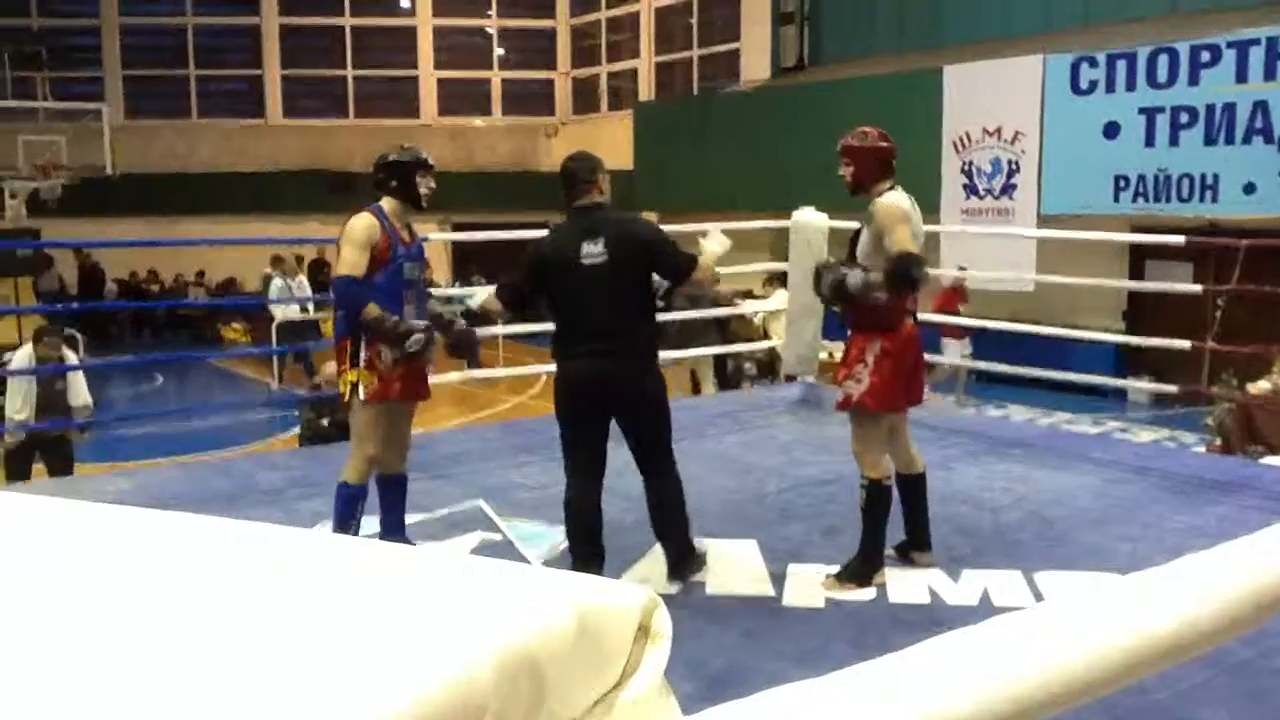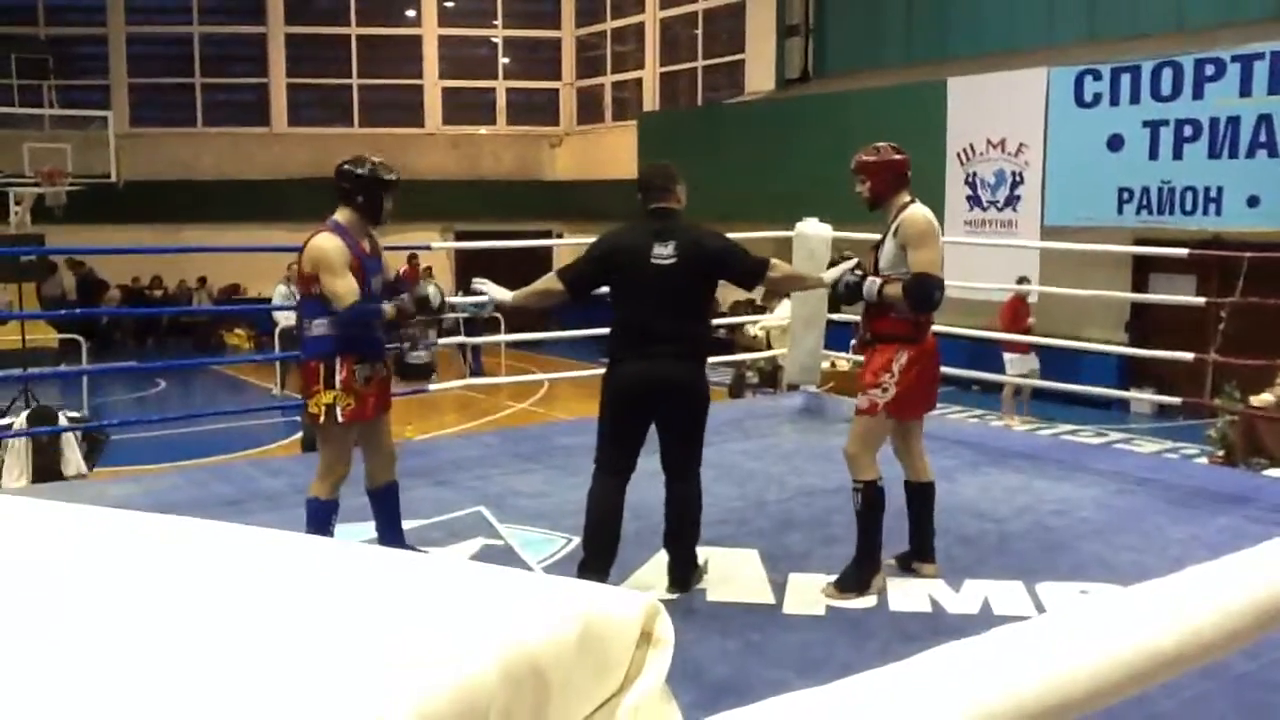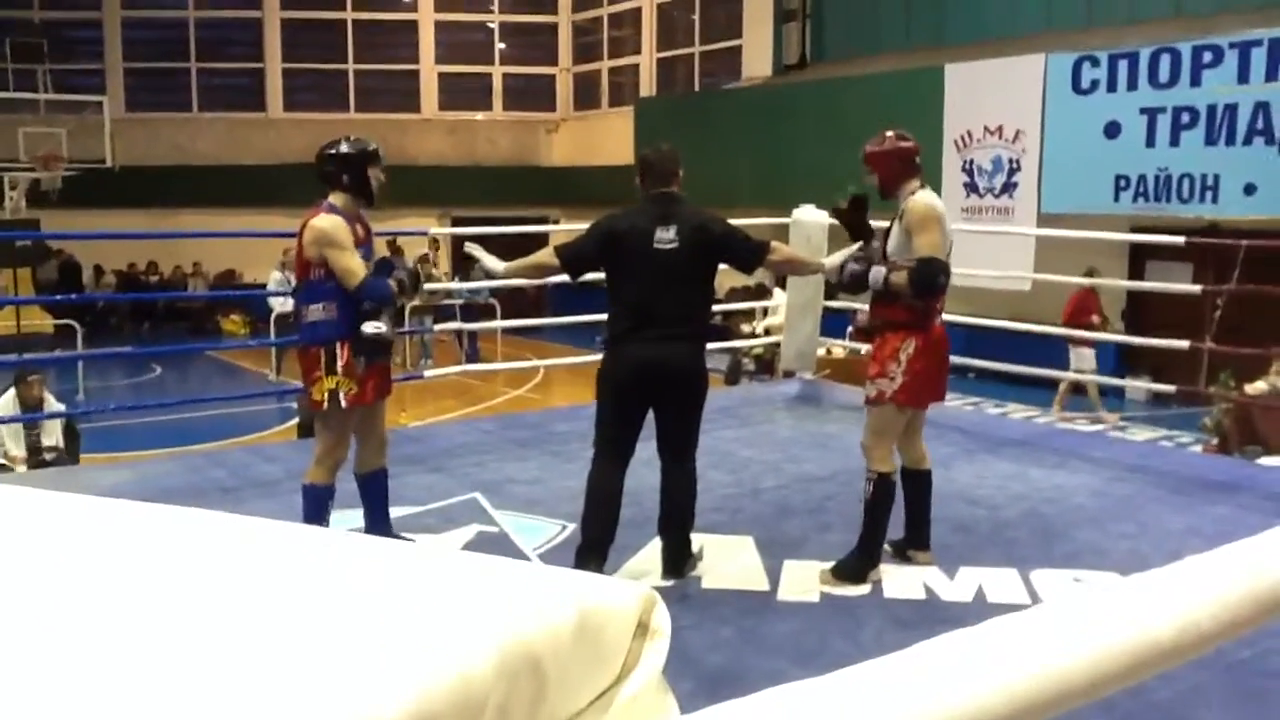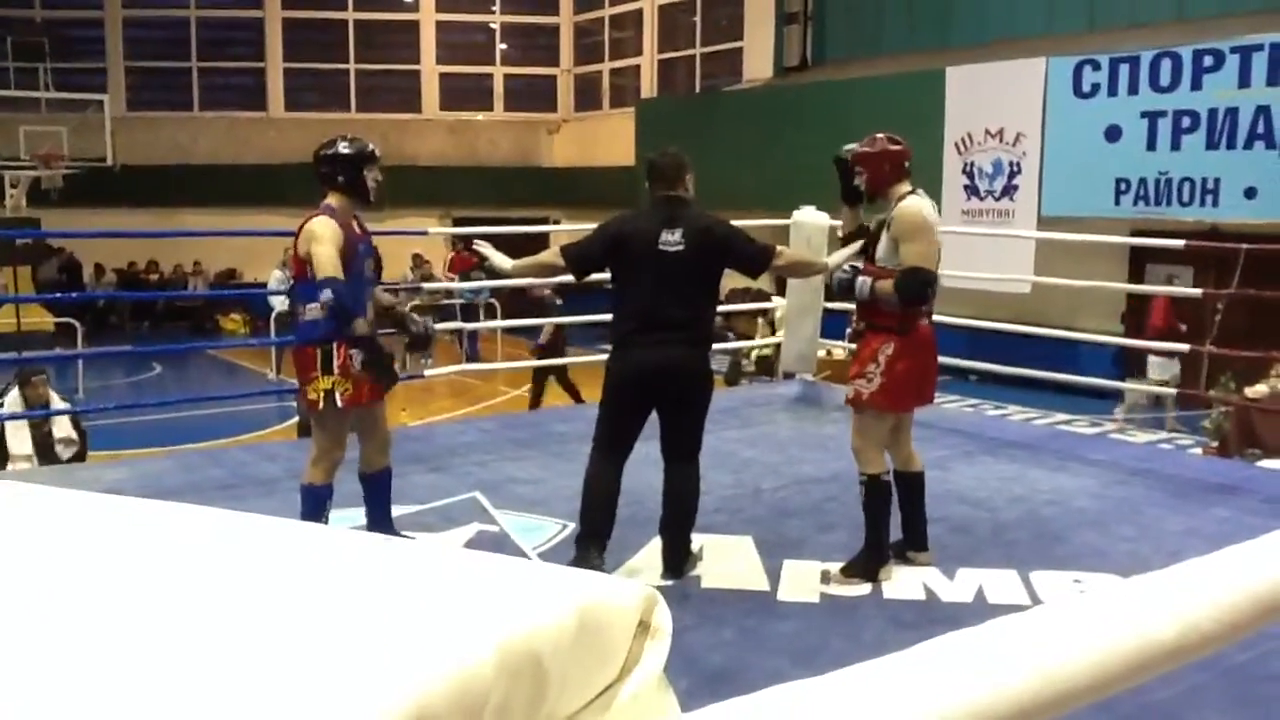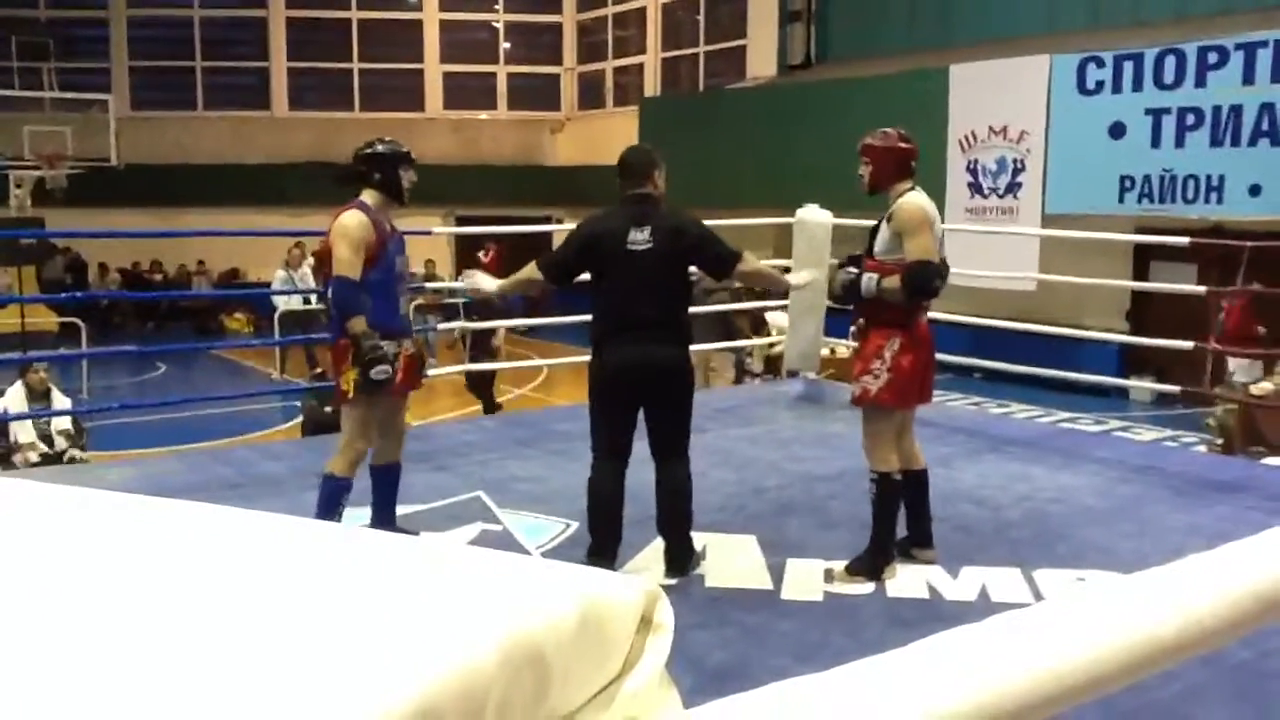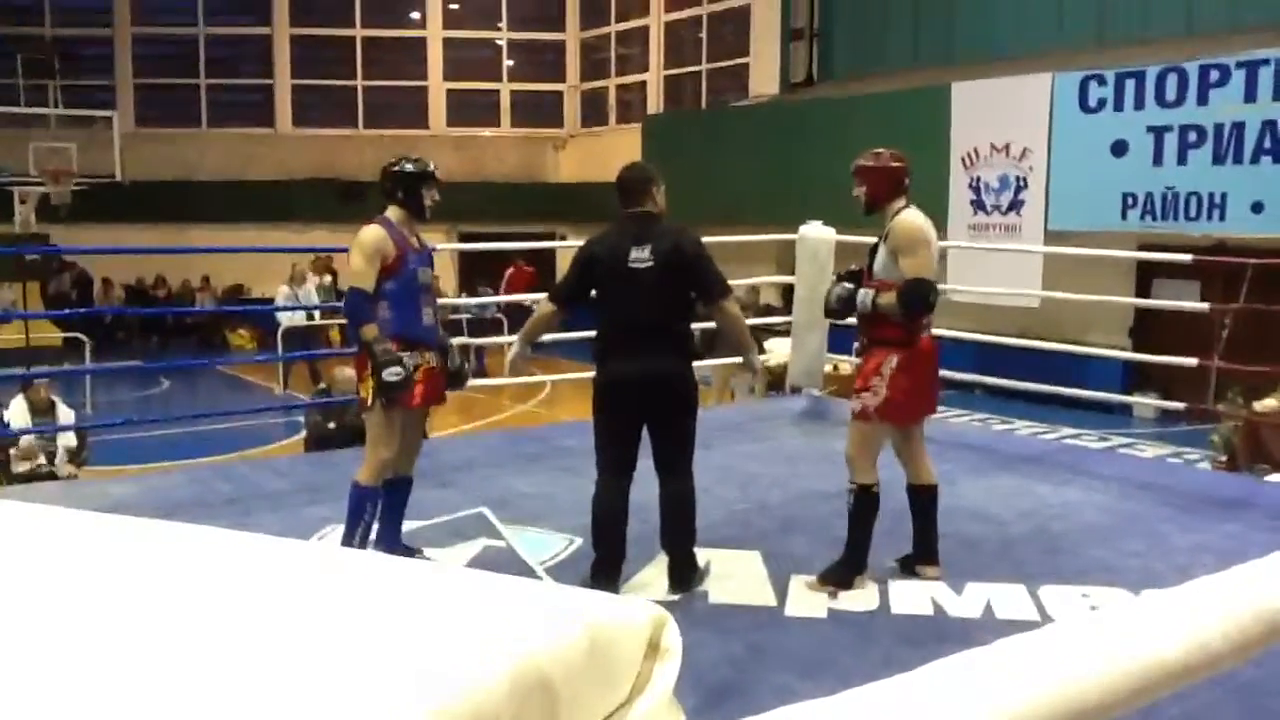
dt=0.7s
person 1, frame 1
left shoulder: (887, 207)
right shoulder: (902, 203)
left elbow: (907, 272)
left wrist: (849, 281)
right wrist: (847, 275)
left hip: (880, 341)
right hip: (896, 335)
left knee: (868, 451)
right knee: (898, 443)
left ankle: (869, 562)
right ankle: (918, 544)
person 1, frame 2
left shoulder: (914, 220)
right shoulder: (901, 221)
left elbow: (925, 294)
left wrist: (869, 286)
right wrist: (860, 279)
left hip: (901, 353)
right hip: (899, 350)
left knee: (859, 452)
right knee: (909, 451)
left ankle: (866, 568)
right ankle: (922, 554)
person 1, frame 3
left shoulder: (920, 206)
right shoulder: (912, 208)
left elbow: (931, 279)
left wrist: (871, 275)
right wrist: (861, 236)
left hip: (908, 341)
right hip: (909, 338)
left knee: (877, 445)
right knee: (909, 441)
left ankle: (865, 558)
right ankle: (916, 541)
person 1, frame 4
left shoulder: (909, 212)
right shoulder: (902, 210)
left elbow: (916, 288)
right elbow: (856, 246)
left wrist: (858, 287)
right wrist: (849, 195)
left hip: (893, 342)
right hip: (906, 339)
left knee: (867, 446)
right knee: (898, 442)
left ankle: (873, 558)
right ankle: (915, 543)
person 1, frame 5
left shoulder: (909, 208)
right shoulder: (907, 205)
left elbow: (926, 281)
left wrist: (865, 285)
right wrist: (864, 268)
left hip: (894, 338)
right hip: (900, 334)
left knee: (879, 446)
right knee: (902, 439)
left ankle: (879, 555)
right ankle: (919, 539)
person 1, frame 6
left shoulder: (905, 226)
right shoulder: (911, 223)
left elbow: (920, 299)
left wrist: (862, 299)
right wrist: (863, 283)
left hip: (896, 355)
right hip: (907, 351)
left knee: (859, 456)
right knee: (912, 451)
left ankle: (853, 565)
right ankle: (925, 556)
person 2, frame 1
left shoulder: (548, 247)
right shoulder: (638, 232)
left elbow: (505, 305)
right elbow: (699, 277)
left wrist: (483, 301)
right wrist: (712, 251)
left hip: (577, 376)
right hip: (635, 372)
left knee: (583, 476)
right knee: (658, 467)
left ankle: (587, 572)
right ankle: (682, 558)
person 2, frame 2
left shoulder: (617, 242)
right shoulder: (705, 241)
left elbow: (558, 285)
right elbow: (772, 274)
left wrist: (510, 298)
right wrist: (821, 280)
left hip: (628, 374)
right hip: (685, 376)
left knee: (610, 474)
right knee: (683, 474)
left ankle: (593, 573)
right ankle: (682, 570)
person 2, frame 3
left shoulder: (617, 225)
right shoulder: (706, 226)
left elbow: (555, 259)
right elbow: (772, 256)
left wrist: (503, 268)
right wrist: (823, 265)
left hip: (627, 359)
right hip: (685, 360)
left knee: (609, 458)
right knee: (679, 459)
left ankle: (590, 559)
right ankle: (677, 557)
person 2, frame 4
left shoulder: (624, 227)
right shoulder: (711, 229)
left elbow: (560, 260)
right elbow: (776, 260)
left wrist: (510, 266)
right wrist: (827, 265)
left hip: (632, 360)
right hip: (689, 362)
left knee: (607, 455)
right knee: (681, 460)
left ankle: (589, 551)
right ankle: (677, 557)
person 2, frame 5
left shoulder: (596, 228)
right shoulder: (681, 226)
left elbow: (542, 273)
right elbow: (740, 267)
left wrist: (497, 286)
right wrist: (788, 282)
left hip: (613, 360)
right hip: (669, 359)
left knee: (608, 460)
right knee: (672, 459)
left ankle: (601, 558)
right ankle: (679, 555)
person 2, frame 6
left shoulder: (599, 246)
right shoulder: (682, 242)
left elbow: (555, 306)
right elbow: (721, 305)
left wrist: (522, 342)
right wrist: (748, 350)
left hip: (616, 374)
right hip: (671, 373)
left knee: (612, 476)
right knee: (675, 474)
left ankle: (605, 574)
right ankle: (682, 570)
person 3, frame 1
left shoulder: (410, 233)
right shoulder: (365, 225)
right elbow: (346, 291)
left wrist: (449, 326)
right wrist: (394, 328)
left hip: (405, 352)
right hip: (369, 353)
left knee: (397, 451)
right knee: (367, 454)
left ankle: (393, 538)
person 3, frame 2
left shoulder: (368, 240)
right shoulder: (329, 246)
left elbow: (385, 294)
right elbow: (354, 314)
left wrist: (406, 323)
right wrist: (405, 306)
left hip: (367, 364)
right hip: (334, 370)
left knee: (383, 456)
right knee: (333, 469)
left ankle: (392, 544)
person 3, frame 3
left shoulder: (359, 223)
right shoulder: (326, 225)
left elbow: (374, 284)
right elbow: (364, 290)
left wrist: (380, 321)
right wrist: (402, 283)
left hip: (363, 348)
right hip: (332, 353)
left knee: (374, 442)
right knee: (331, 452)
left ankle: (379, 532)
person 3, frame 4
left shoulder: (355, 225)
right shoulder: (322, 227)
right elbow: (335, 292)
left wrist: (404, 318)
right wrist: (373, 345)
left hip: (356, 351)
right hip: (328, 354)
left knee: (377, 442)
right knee: (329, 453)
left ankle: (380, 529)
person 3, frame 5
left shoulder: (387, 223)
right shoulder: (353, 222)
right elbow: (344, 294)
left wrist: (406, 344)
right wrist: (368, 347)
left hip: (394, 345)
right hip: (364, 349)
left knee: (392, 437)
right knee: (355, 444)
left ankle: (383, 524)
person 3, frame 6
left shoulder: (419, 241)
right shoulder: (374, 237)
right elbow: (357, 303)
left wrist: (446, 349)
right wrist: (380, 352)
left hip: (422, 359)
right hip: (391, 360)
left knee: (407, 455)
right knee: (381, 457)
left ankle: (389, 540)
right ankle: (352, 549)
